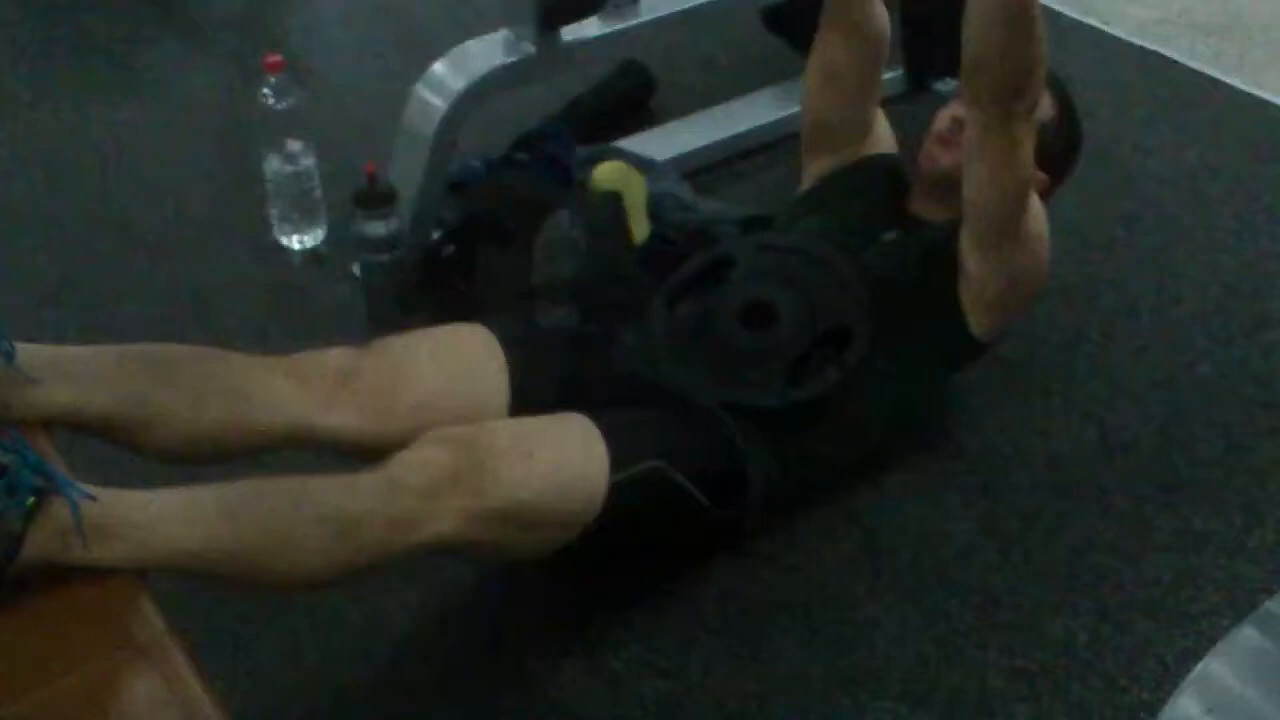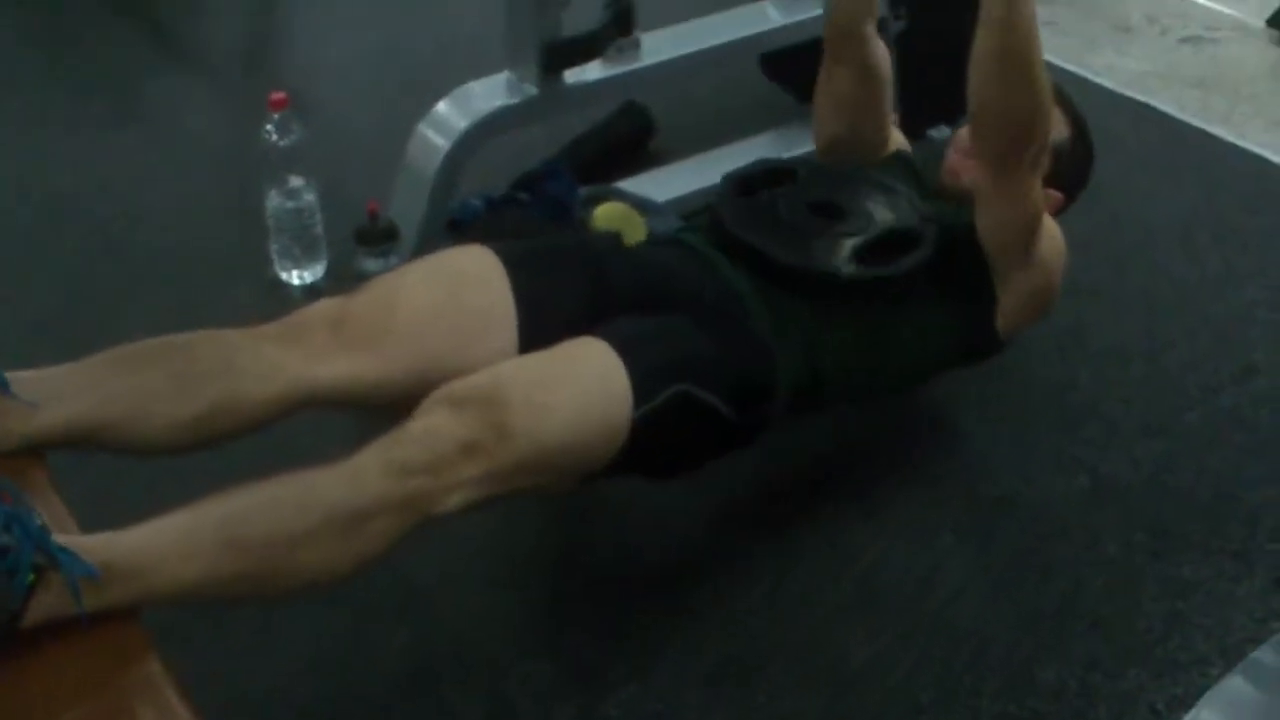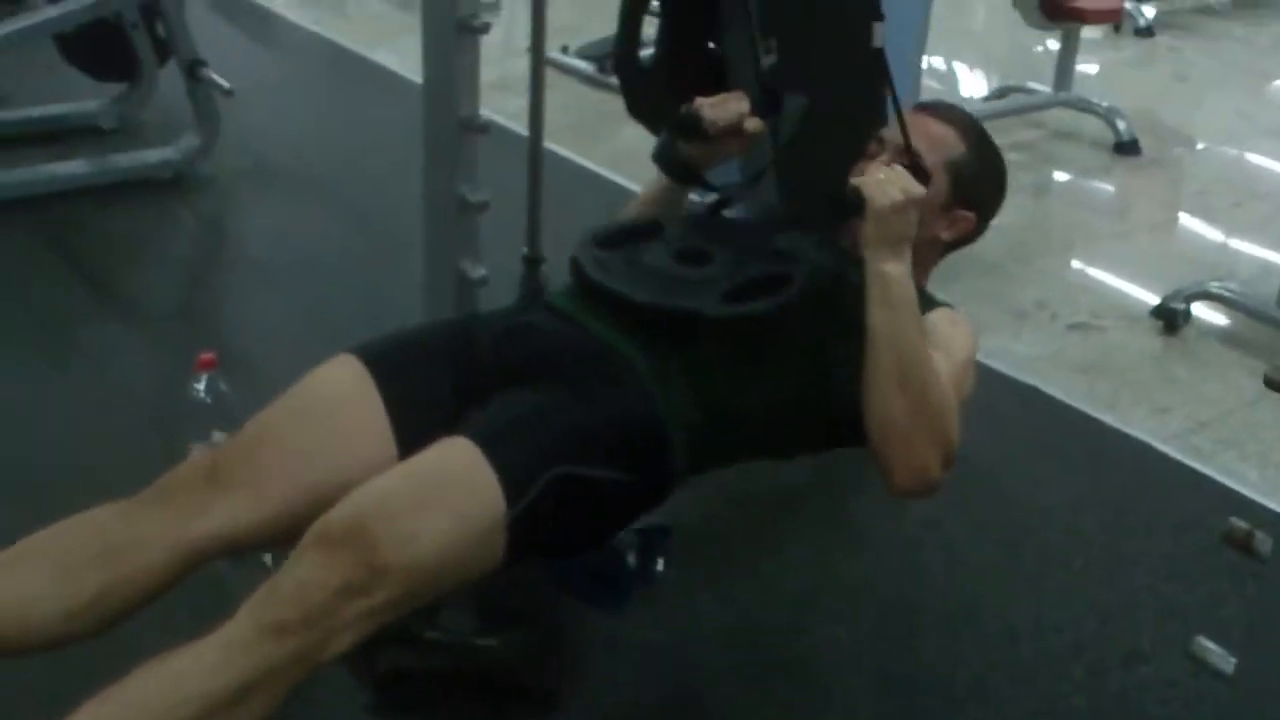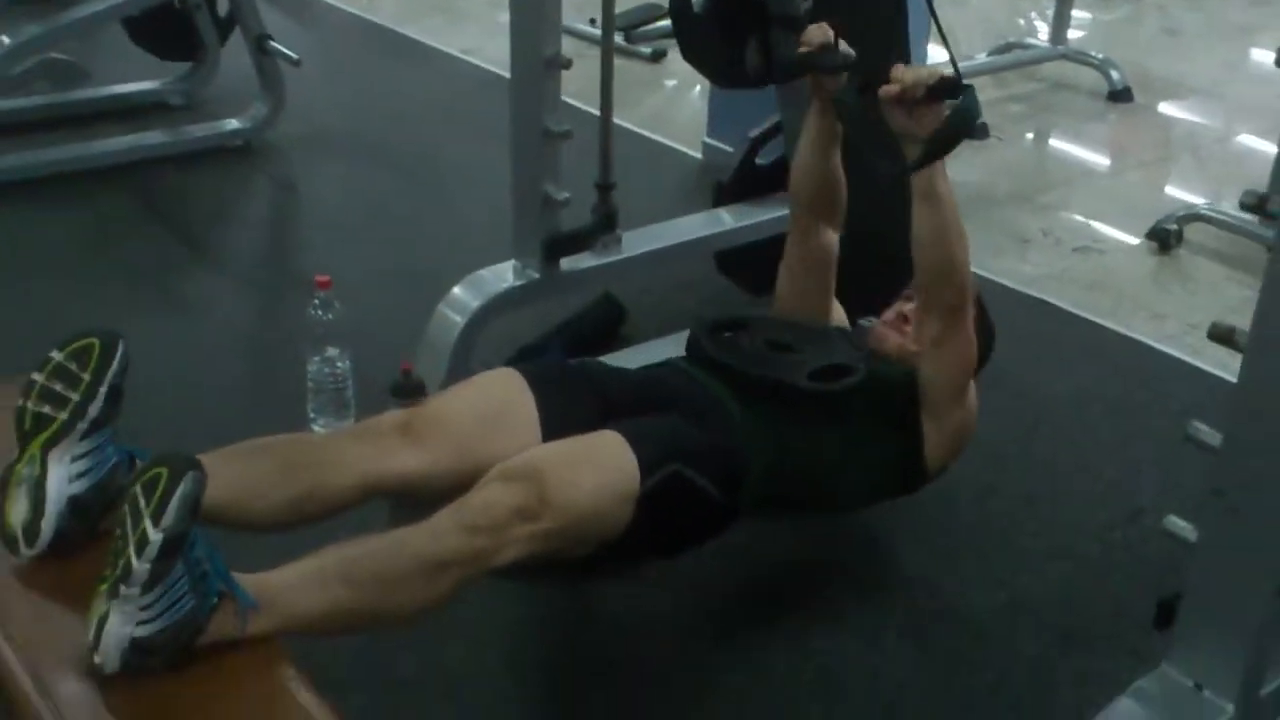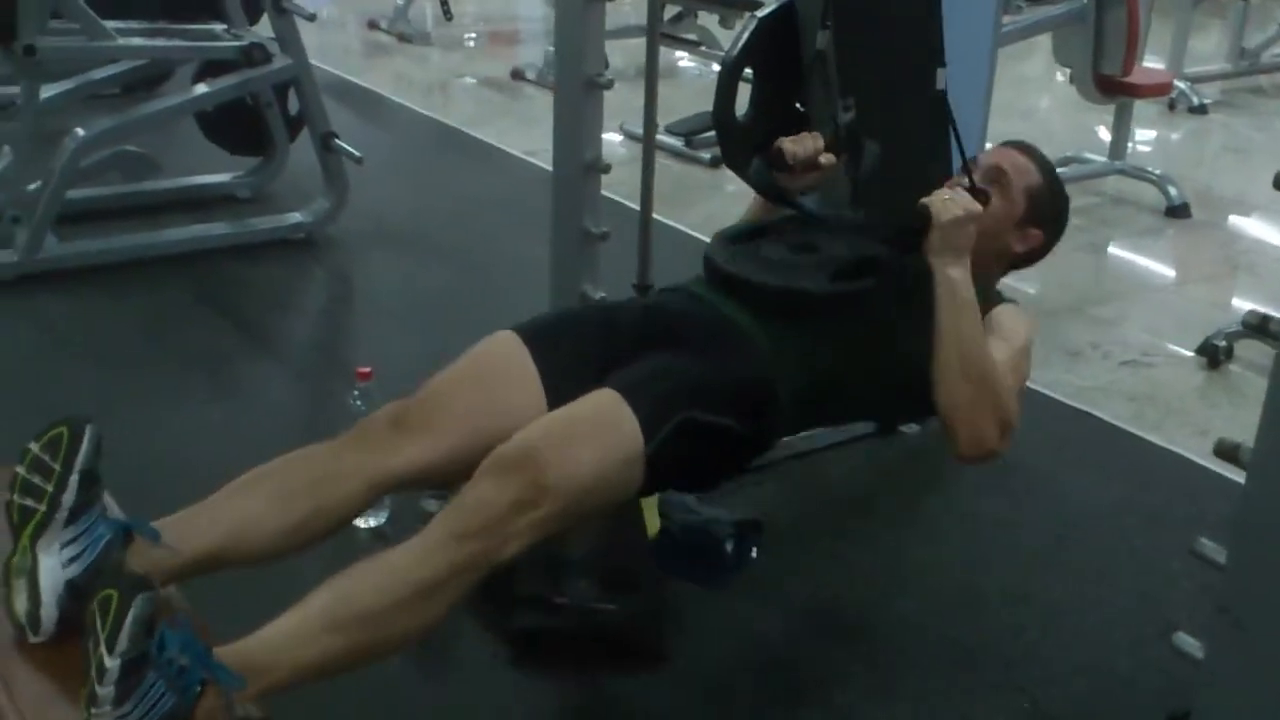
dt=1s
person 1, frame 1
left shoulder: (993, 262)
right shoulder: (862, 173)
left elbow: (1004, 101)
left hip: (722, 441)
right hip: (627, 351)
left knee: (444, 481)
right knee: (336, 387)
person 1, frame 2
left shoulder: (1017, 263)
right shoulder: (888, 164)
left elbow: (1007, 153)
left hip: (735, 347)
right hip: (645, 266)
left knee: (454, 441)
right knee: (324, 339)
person 1, frame 3
left shoulder: (932, 336)
left elbow: (914, 468)
left wrist: (890, 262)
right wrist: (691, 163)
left hip: (629, 417)
left knee: (336, 575)
right knee: (204, 494)
person 1, frame 4
left shoulder: (932, 417)
right shoulder: (829, 340)
left elbow: (947, 307)
right elbow: (814, 226)
left wrist: (921, 151)
right wrist: (823, 105)
left hip: (717, 452)
right hip: (641, 386)
left knee: (509, 506)
right knee: (401, 438)
left ankle: (211, 614)
right ankle: (106, 484)
person 1, frame 5
left shoulder: (998, 324)
left elbow: (978, 433)
left wrist: (953, 270)
right wrist: (779, 188)
left hip: (731, 378)
right hip: (662, 315)
left knee: (501, 505)
right knee: (394, 437)
right ankle: (114, 558)
